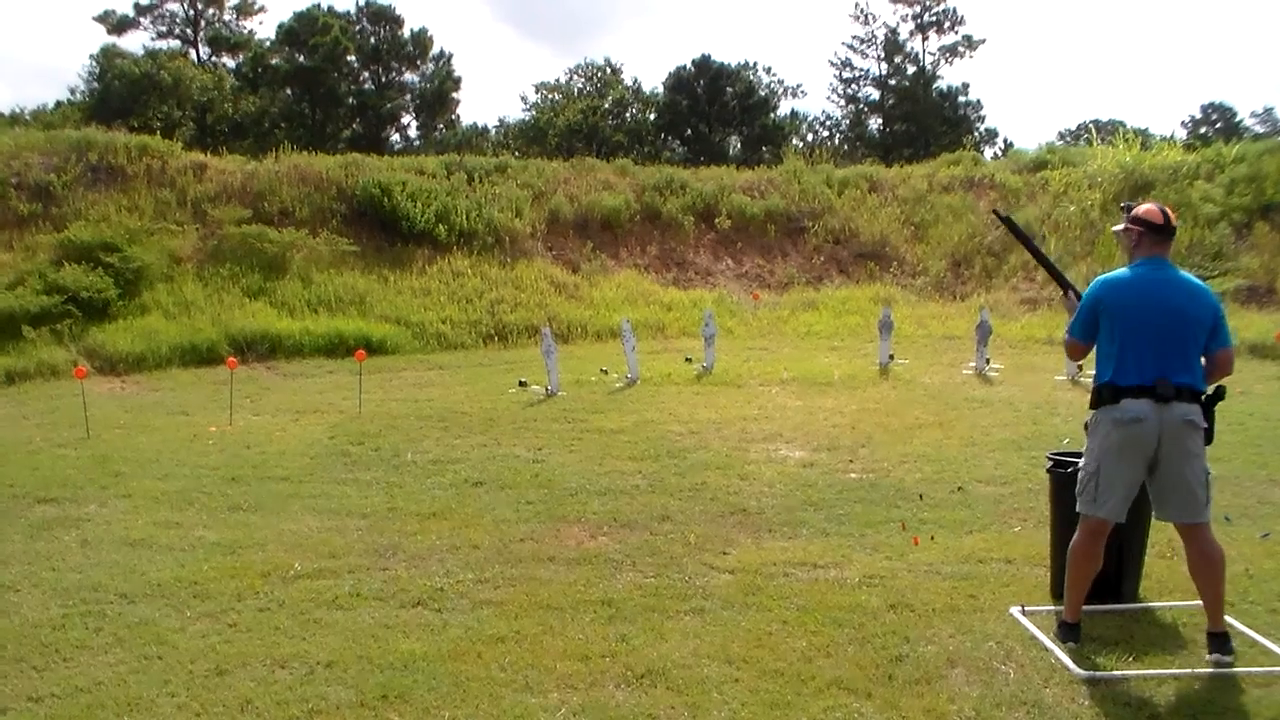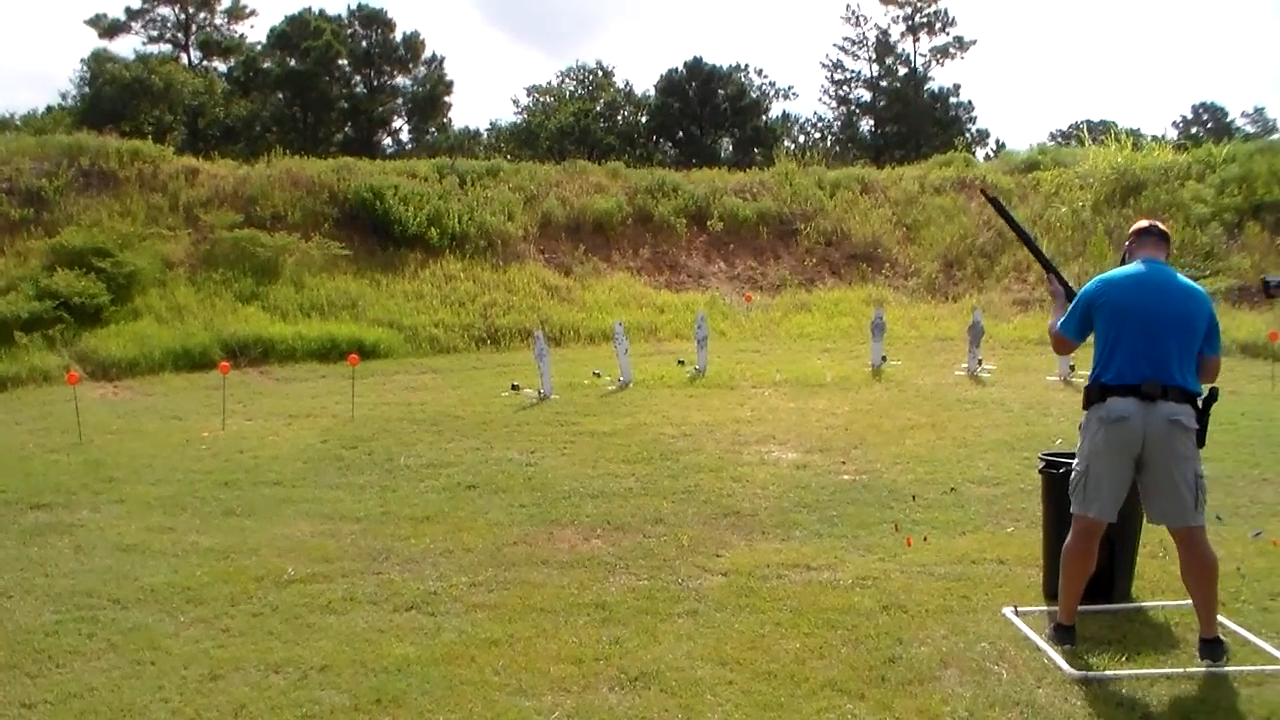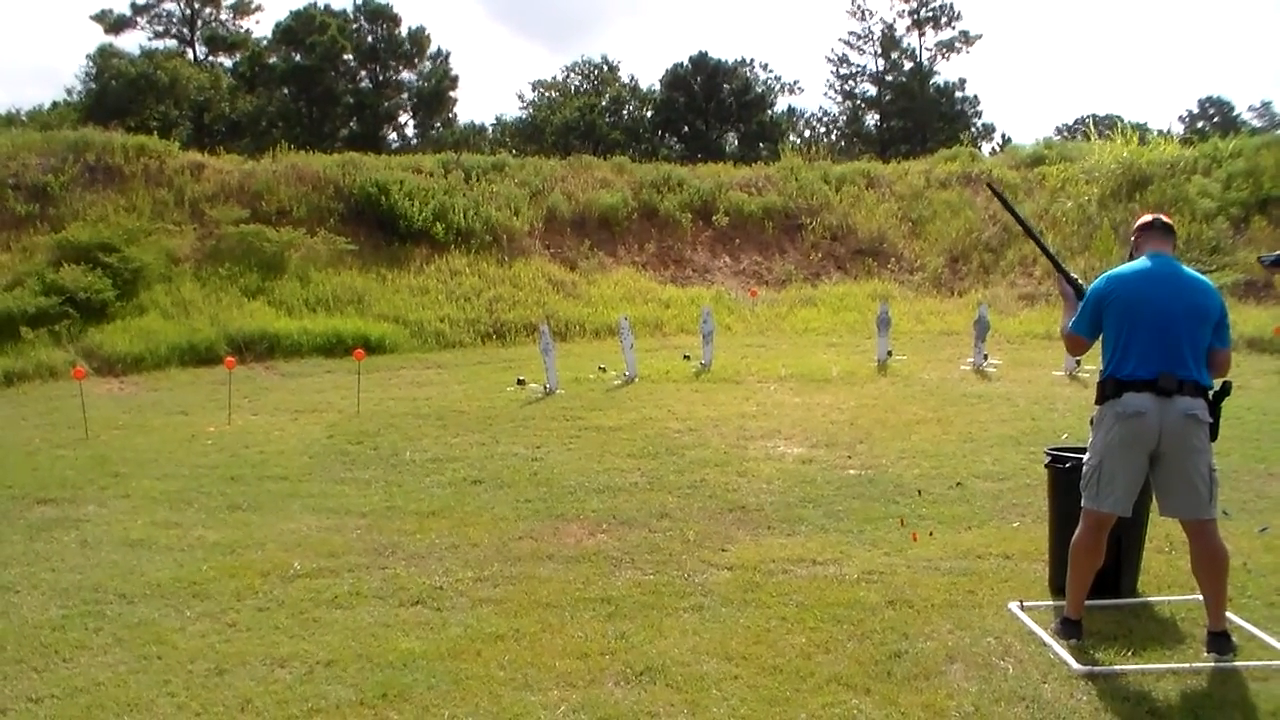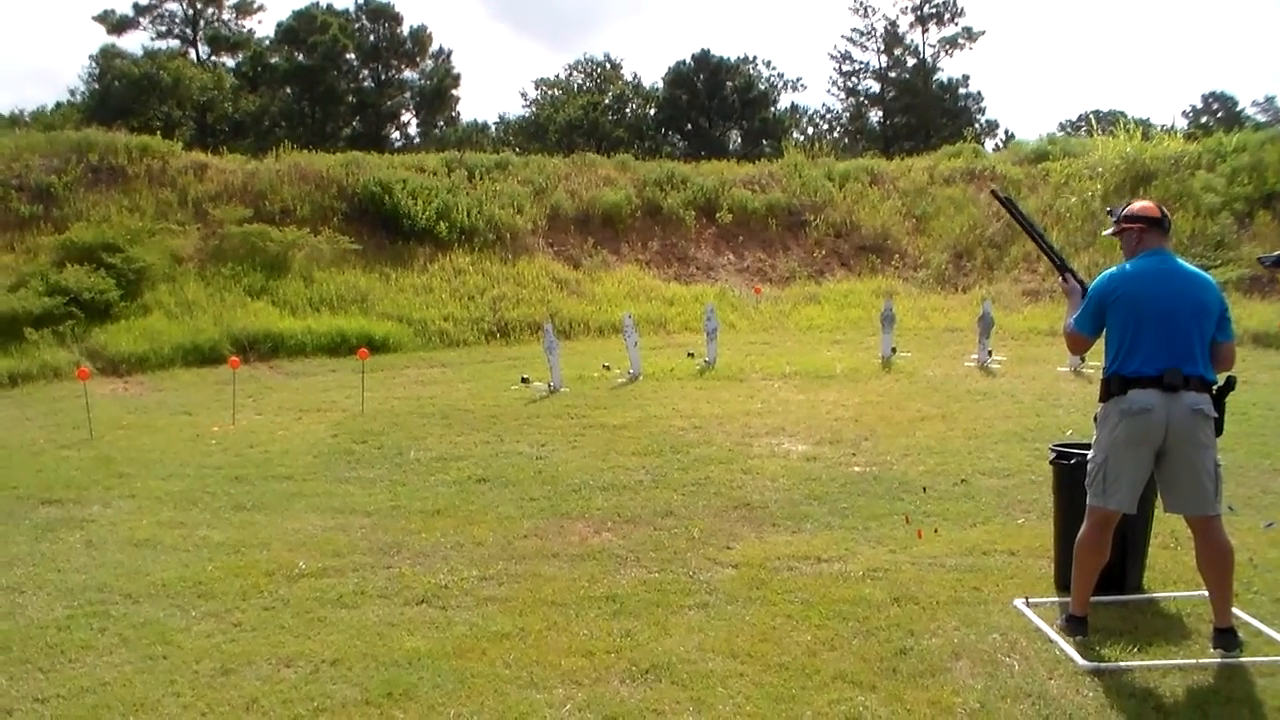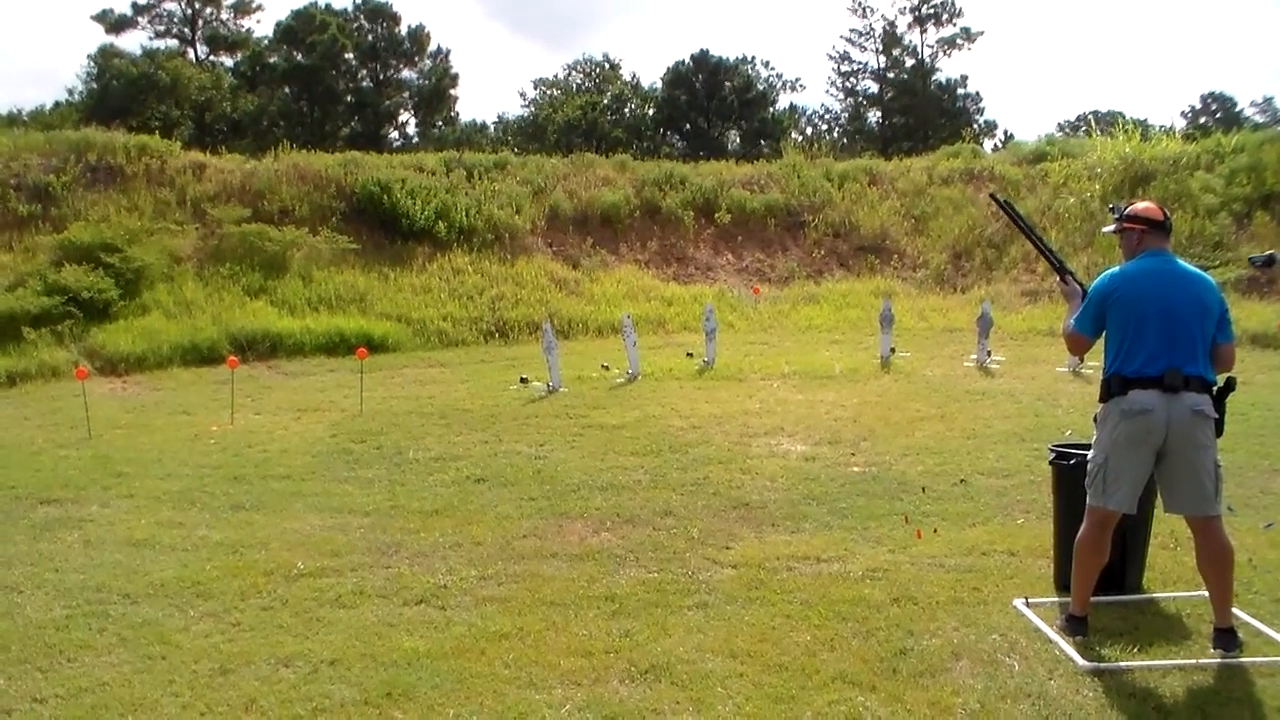
dt=1s
person 1, frame 1
left shoulder: (1106, 288)
right shoulder: (1202, 294)
left elbow: (1074, 351)
right elbow: (1223, 365)
left wrist: (1074, 312)
left hip: (1121, 415)
right hip: (1182, 417)
left knee: (1093, 524)
right knee: (1197, 528)
left ankle: (1069, 623)
right ankle: (1218, 636)
person 1, frame 2
left shoulder: (1104, 286)
right shoulder: (1197, 297)
left elbow: (1061, 343)
right elbow: (1209, 370)
left wrist: (1058, 301)
left hip: (1113, 415)
right hip: (1174, 418)
left knee: (1086, 525)
right knee: (1190, 532)
left ankle: (1064, 625)
right ankle: (1210, 638)
person 1, frame 3
left shoulder: (1111, 283)
right shoulder: (1208, 292)
left elbow: (1074, 345)
right elbow: (1221, 364)
left wrist: (1069, 301)
left hip: (1127, 409)
right hip: (1187, 412)
left knee: (1095, 519)
right knee: (1202, 525)
left ankle: (1071, 619)
right ankle: (1218, 631)
person 1, frame 4
left shoulder: (1113, 282)
right shoulder: (1206, 285)
left elbow: (1076, 343)
right elbow: (1225, 359)
left wrist: (1074, 299)
left hip: (1131, 406)
right hip: (1192, 408)
left knee: (1100, 515)
right knee: (1206, 521)
left ankle: (1077, 615)
right ankle: (1224, 628)
person 1, frame 5
left shoulder: (1113, 282)
right shoulder: (1206, 286)
left elbow: (1076, 344)
right elbow: (1225, 361)
left wrist: (1074, 301)
left hip: (1132, 406)
right hip: (1193, 408)
left knee: (1100, 515)
right knee: (1207, 521)
left ankle: (1077, 616)
right ankle: (1225, 628)
